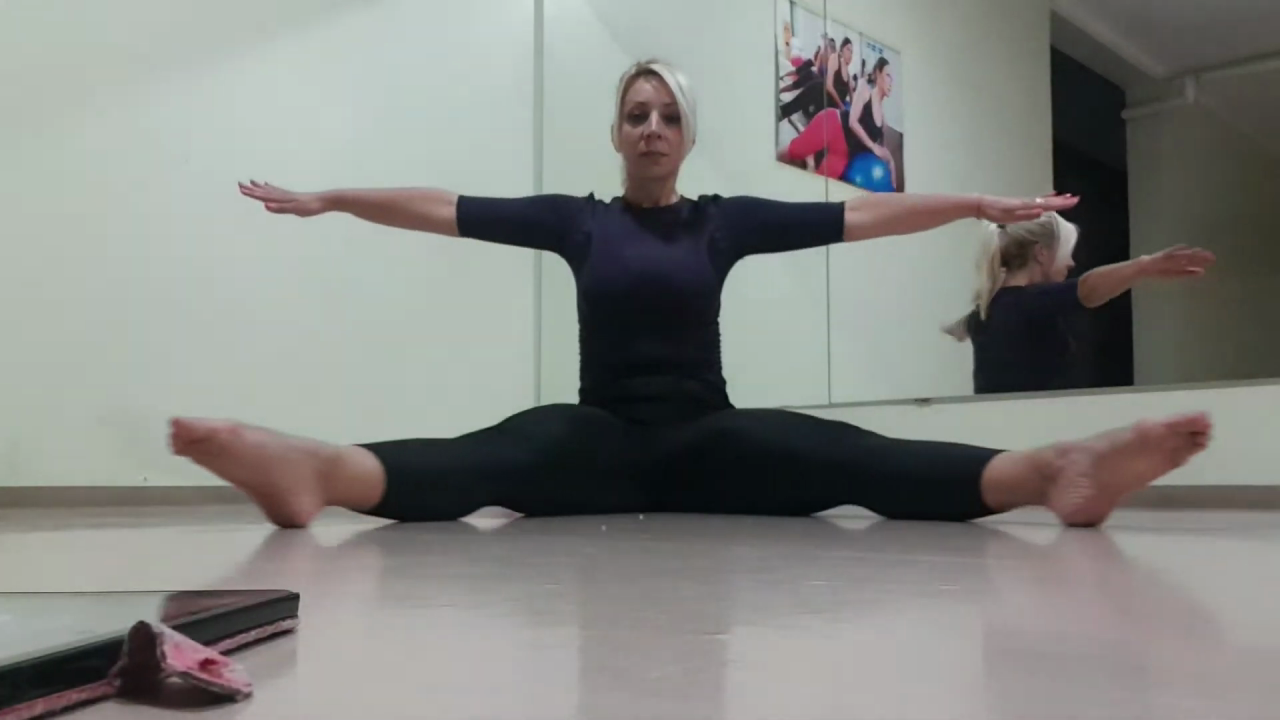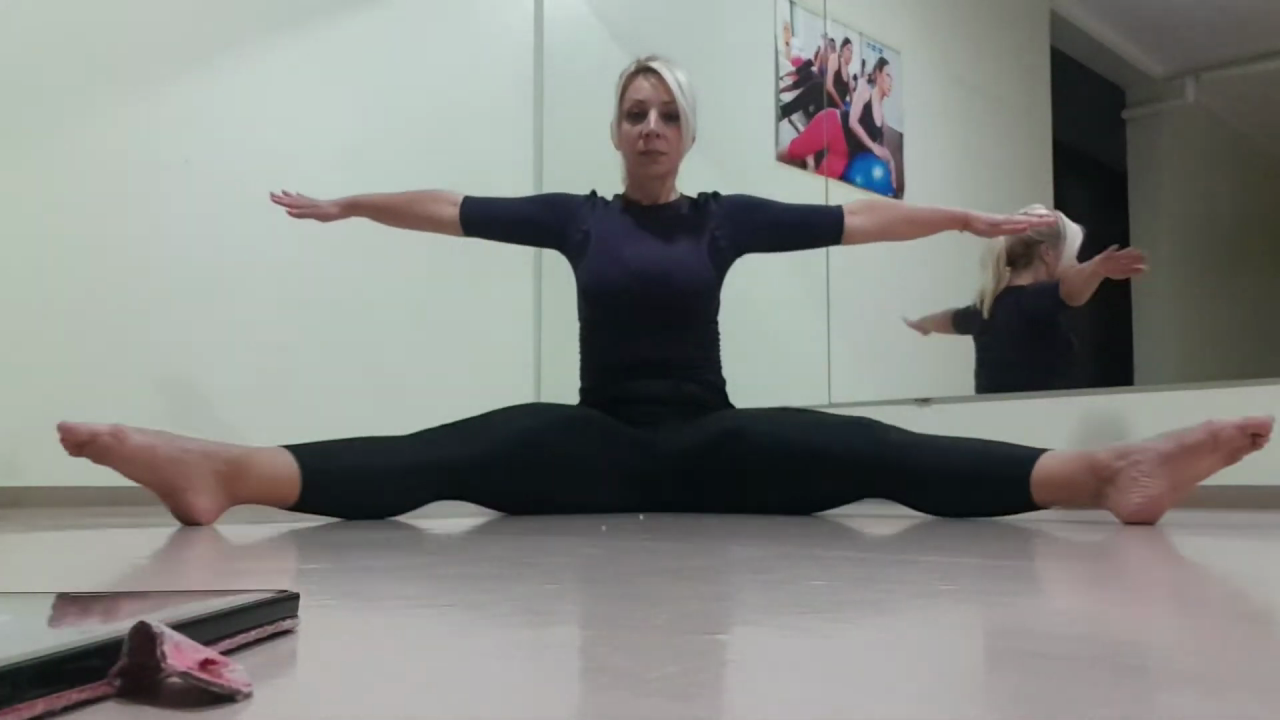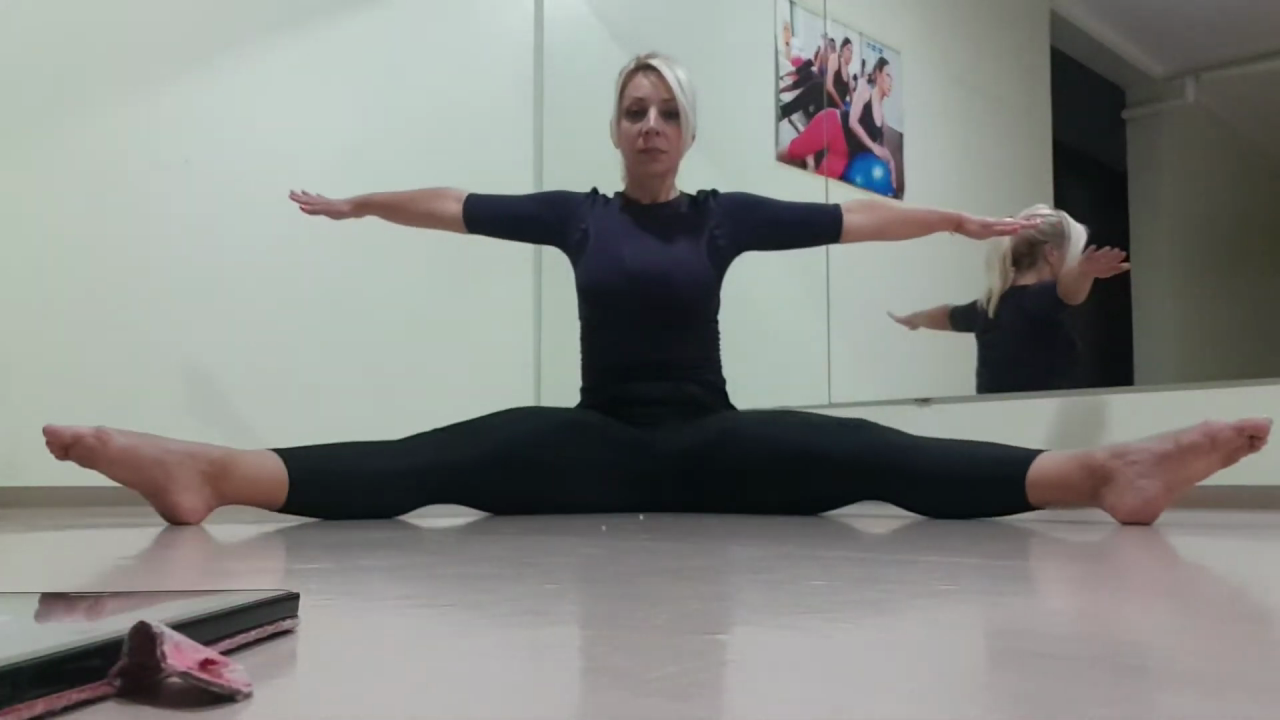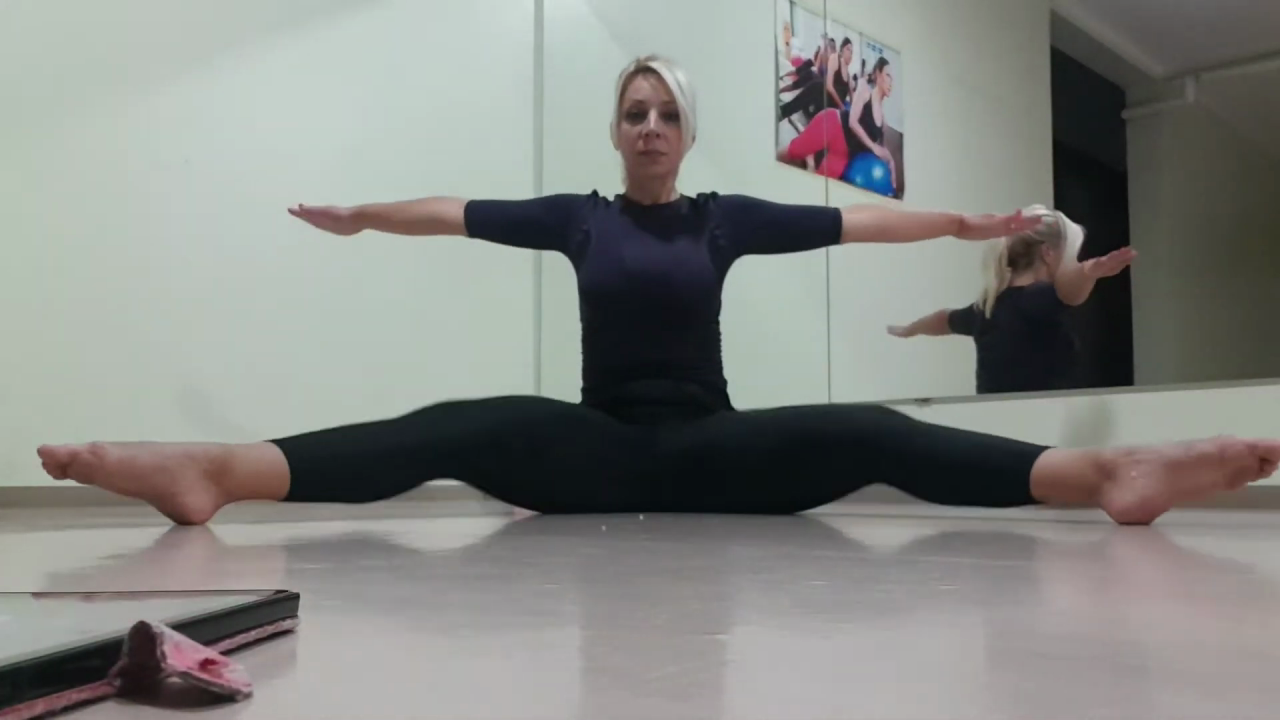
dt=0.2s
person 1, frame 1
left shoulder: (723, 220)
right shoulder: (579, 220)
left elbow: (860, 215)
right elbow: (450, 209)
left wrist: (979, 202)
right wrist: (331, 199)
left hip: (707, 442)
right hip: (612, 443)
left knee: (846, 453)
right knee: (499, 452)
left ankle: (1055, 472)
right ankle: (315, 470)
person 1, frame 2
left shoulder: (724, 218)
right shoulder: (576, 216)
left elbow: (858, 218)
right elbow: (449, 209)
left wrist: (971, 219)
right wrist: (348, 203)
left hip: (707, 445)
right hip: (603, 446)
left knee: (870, 452)
right knee: (452, 453)
left ankle: (1105, 474)
right ankle: (222, 472)
person 1, frame 3
left shoulder: (724, 215)
right shoulder: (577, 213)
left elbow: (851, 218)
right elbow: (457, 206)
left wrist: (960, 219)
right wrist: (358, 203)
left hip: (707, 447)
right hip: (602, 448)
left knee: (868, 452)
right knee: (446, 456)
left ankle: (1106, 472)
right ankle: (204, 473)
person 1, frame 4
left shoulder: (724, 217)
right shoulder: (578, 215)
left elbow: (855, 220)
right elbow: (454, 213)
left wrist: (963, 221)
right wrist: (356, 215)
left hip: (711, 453)
right hip: (600, 456)
left knee: (875, 433)
right knee: (452, 427)
left ankle: (1111, 471)
right ankle: (205, 470)
person 2, frame 1
left shoulder: (989, 308)
right shoulder: (1034, 302)
left elbow: (966, 326)
right elbow: (1089, 288)
left wrist: (958, 328)
right wrist: (1147, 267)
person 2, frame 2
left shoulder: (990, 306)
right shoulder: (1035, 300)
left elbow: (953, 319)
right elbow: (1070, 288)
left wrist: (923, 324)
right wrist: (1097, 270)
person 2, frame 3
left shoulder: (990, 306)
right shoulder: (1037, 300)
left elbow: (947, 315)
right elbow: (1068, 289)
left wrist: (911, 319)
right wrist: (1084, 272)
person 2, frame 4
left shoulder: (988, 307)
right shoulder: (1036, 300)
left elbow: (946, 319)
right elbow: (1067, 288)
left wrist: (910, 329)
right wrist: (1090, 271)
